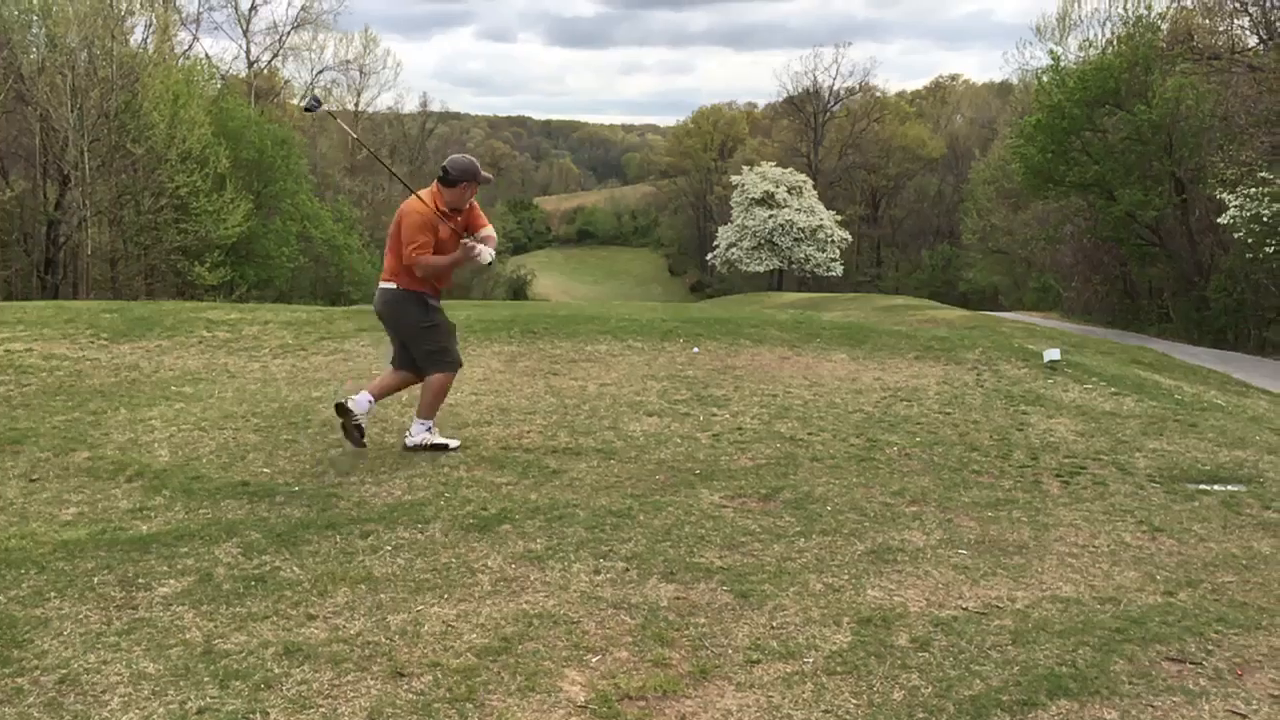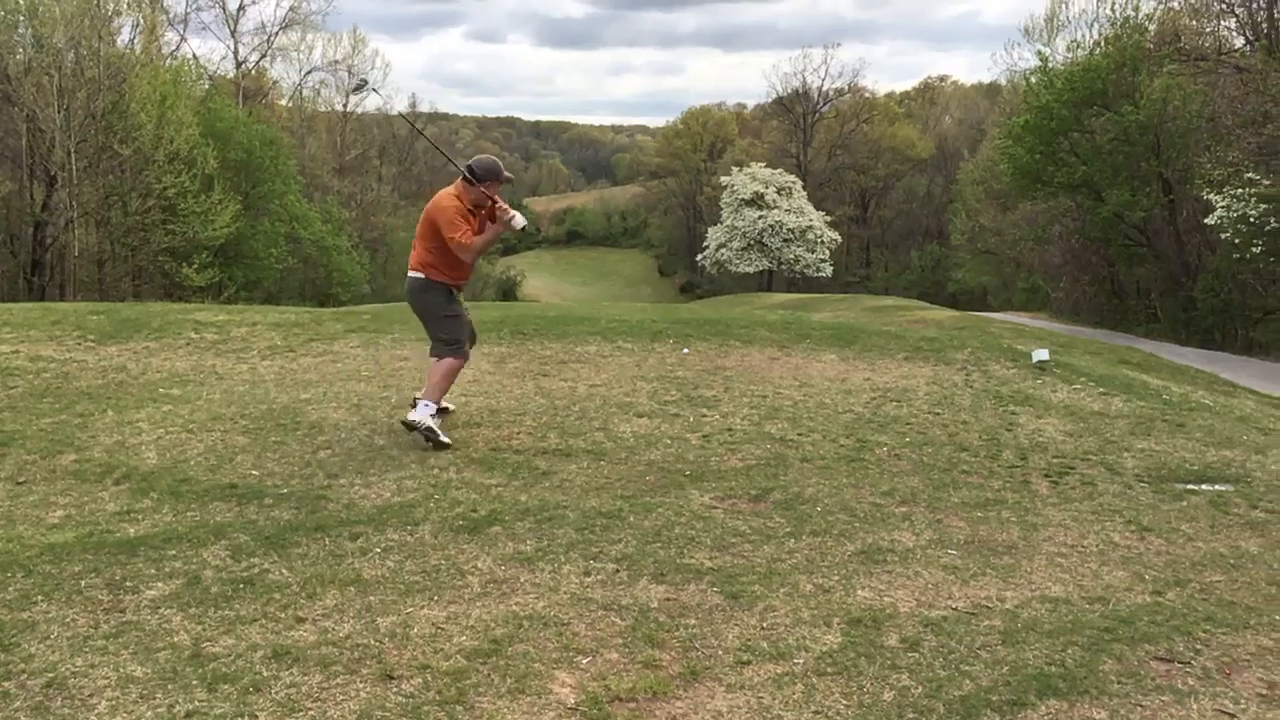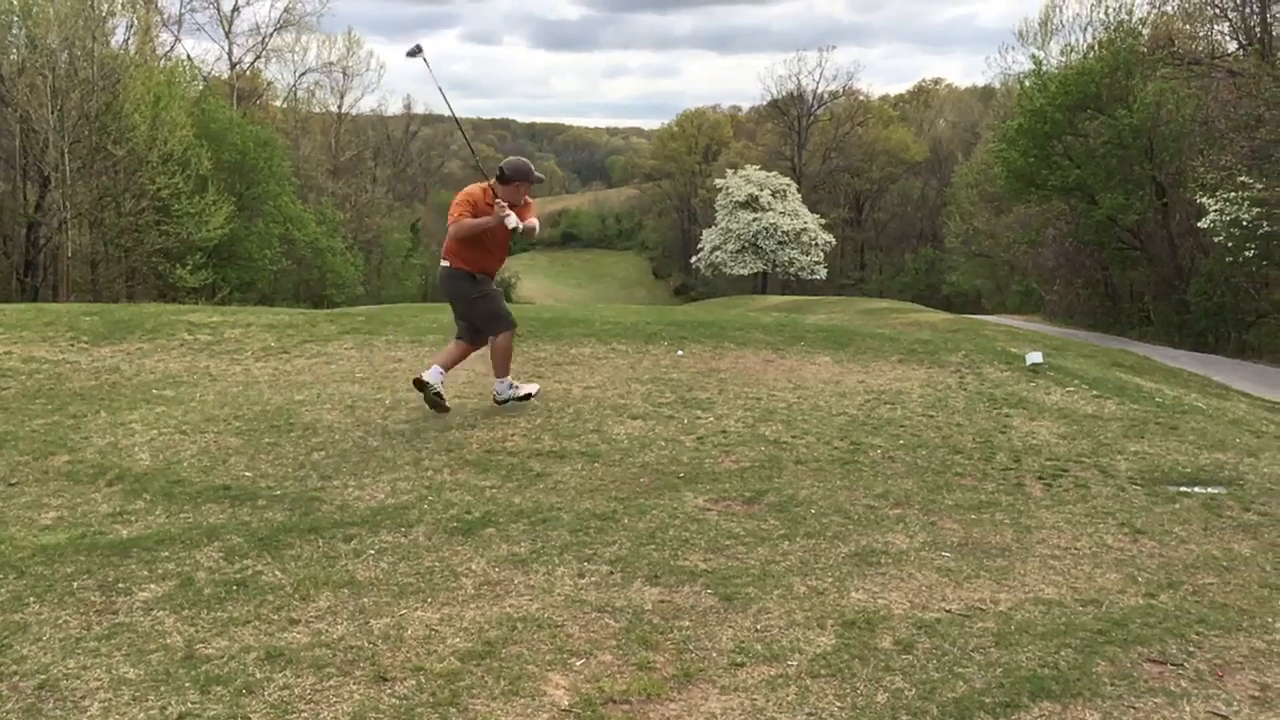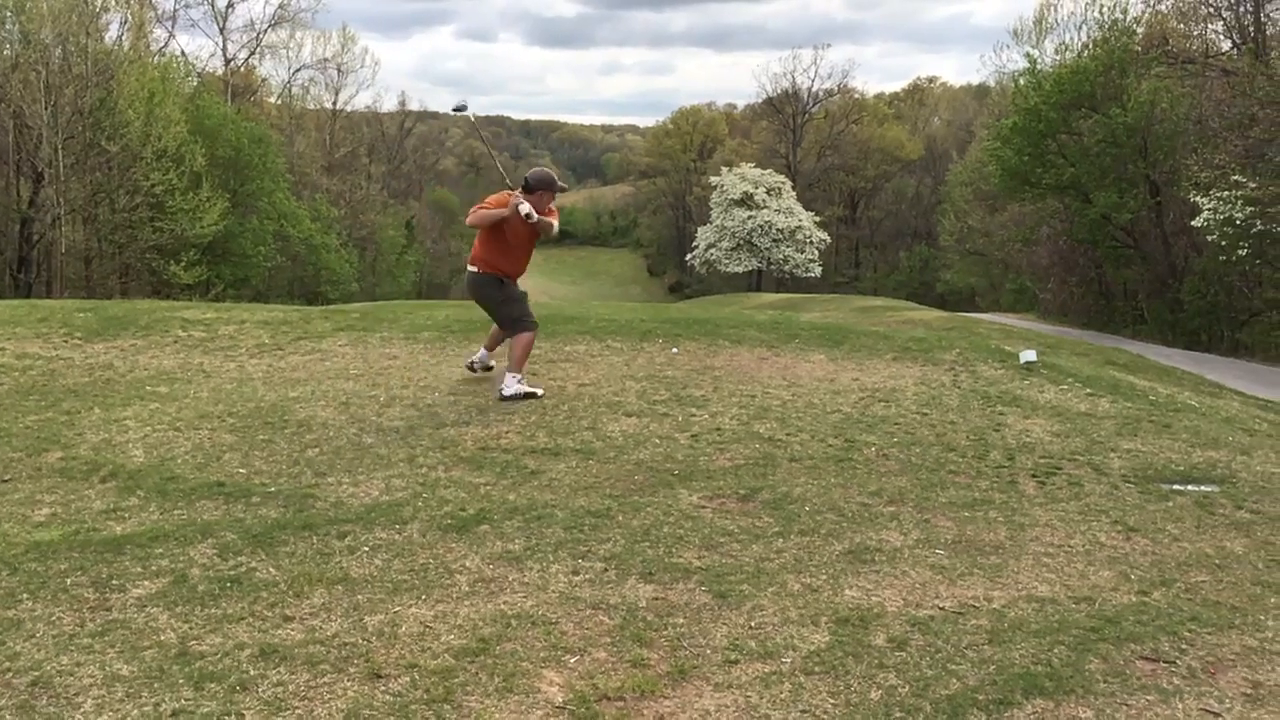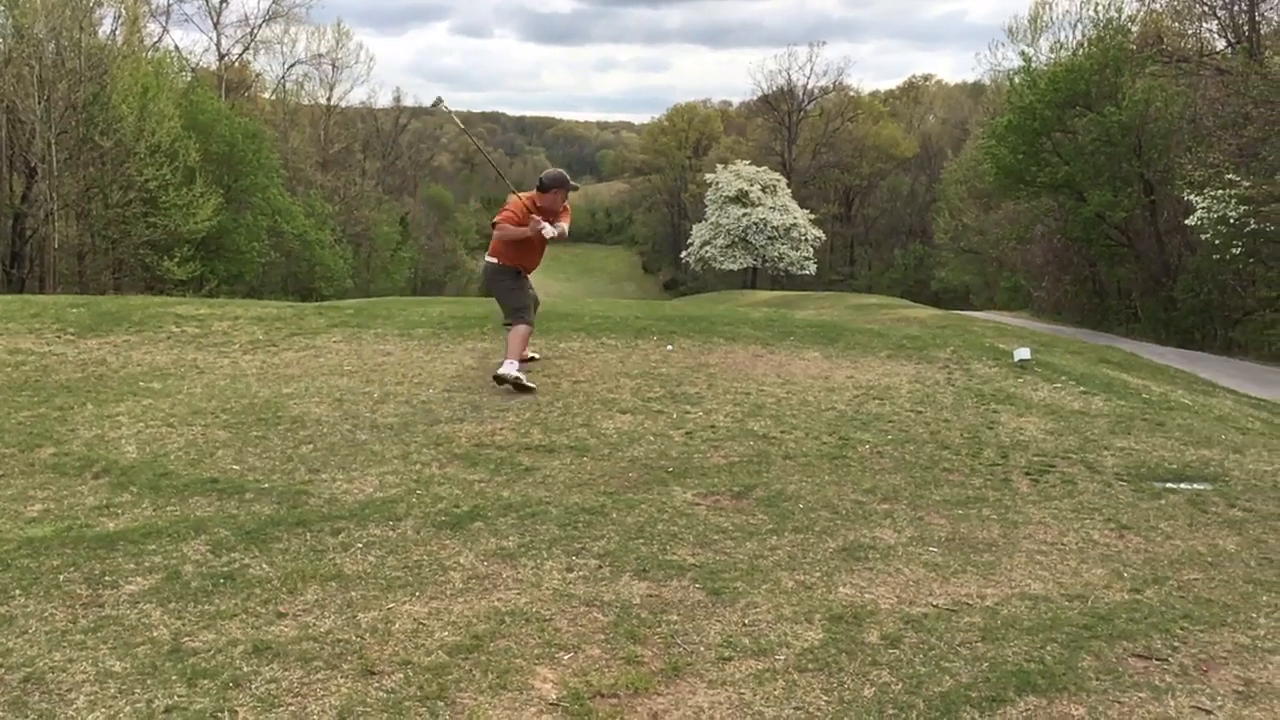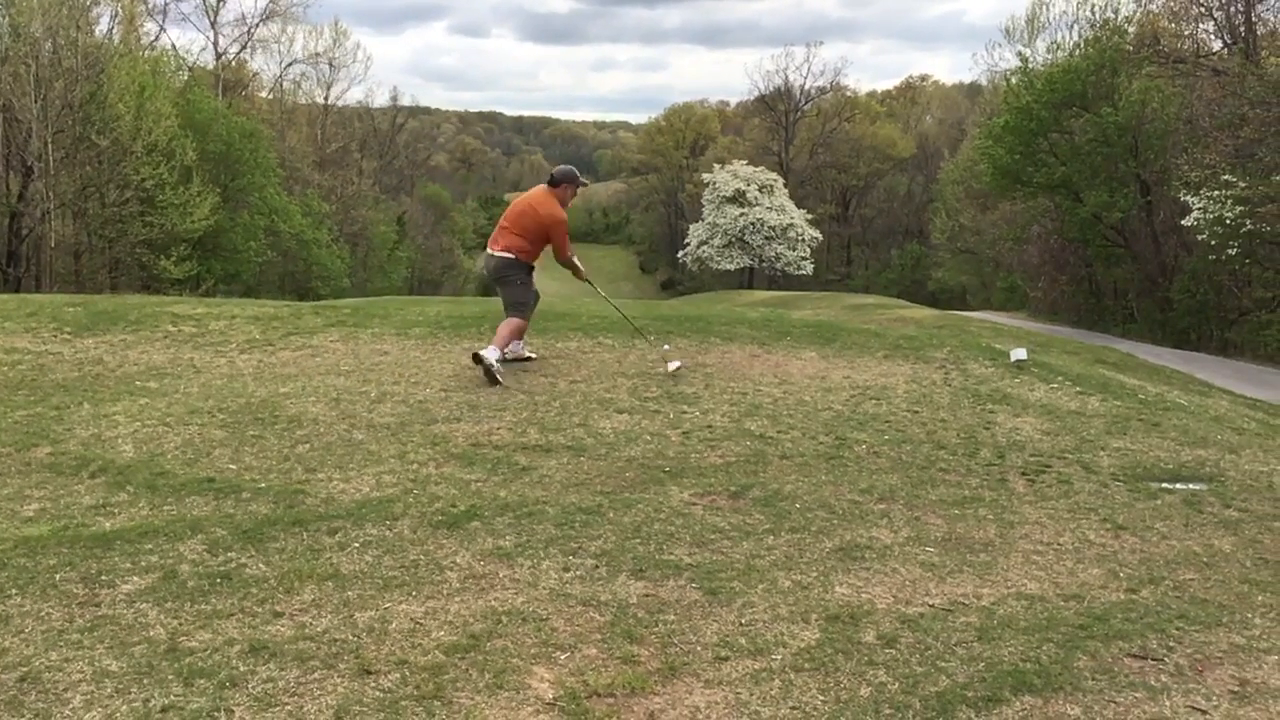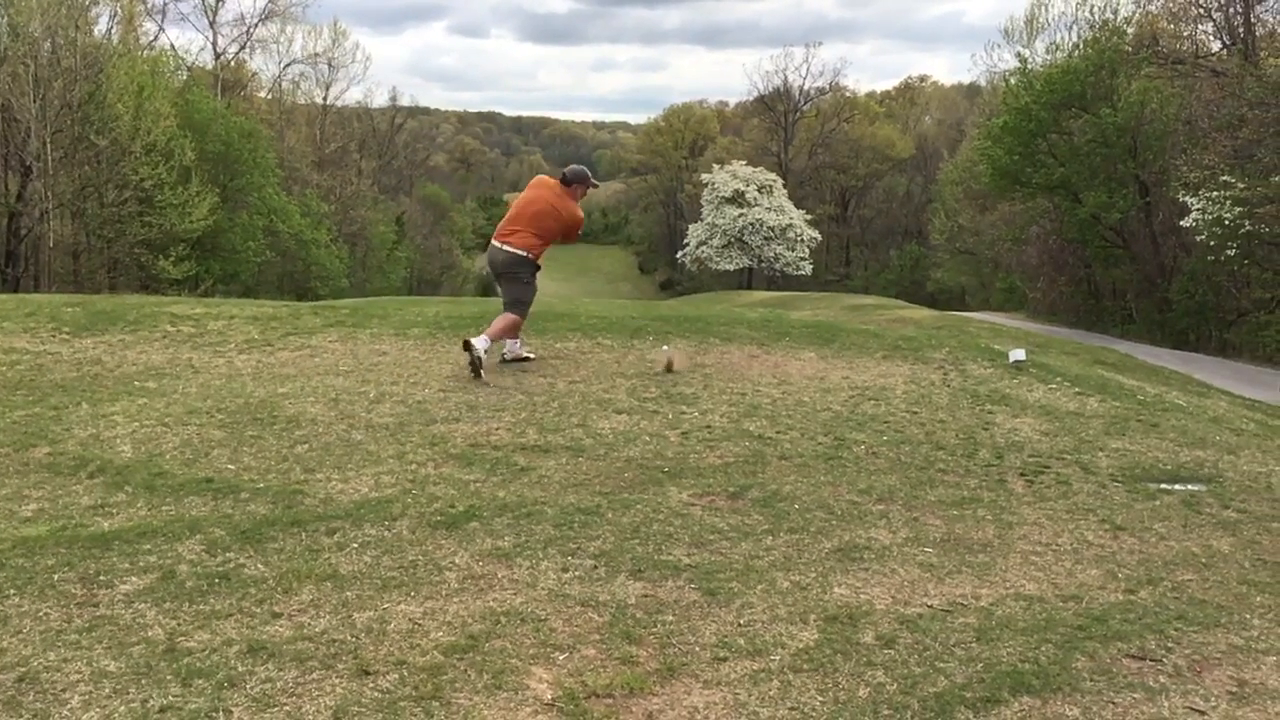
dt=0.2s
person 1, frame 1
left shoulder: (464, 205)
right shoulder: (420, 211)
left elbow: (487, 234)
right elbow: (421, 266)
left wrist: (483, 244)
right wrist: (459, 258)
left hip: (394, 297)
right hip: (408, 298)
left knee: (412, 367)
right knee: (445, 364)
left ankle: (357, 405)
right ankle: (421, 432)
person 1, frame 2
left shoulder: (481, 201)
right shoulder: (448, 205)
left elbow: (509, 216)
right elbow: (469, 253)
left wrist: (510, 217)
right wrist: (498, 228)
left hip: (438, 287)
right hip: (431, 288)
left knee: (462, 339)
right knee: (455, 351)
left ankle: (428, 399)
right ankle: (423, 415)
person 1, frame 3
left shoulder: (520, 201)
right shoulder: (472, 196)
left elbow: (532, 226)
right elbow: (455, 230)
left wrist: (519, 222)
right wrist: (492, 220)
left hip: (475, 276)
right hip: (460, 275)
left knee: (473, 335)
right knee: (502, 326)
left ankle: (432, 377)
right ankle: (503, 388)
person 1, frame 4
left shoulder: (545, 210)
right shoulder: (500, 201)
left elbow: (550, 229)
right elbow: (472, 221)
left wrist: (533, 216)
right wrist: (508, 213)
left hip: (500, 277)
right hip: (486, 278)
left knee: (512, 321)
right knee: (525, 327)
left ankle: (481, 357)
right ankle: (511, 385)
person 1, frame 5
left shoulder: (561, 209)
right shoulder: (520, 205)
left elbow: (563, 230)
right elbow: (499, 232)
left wrist: (552, 229)
right wrist: (528, 231)
left hip: (514, 270)
right hip: (502, 270)
left knee: (529, 304)
right knee: (523, 318)
left ankle: (517, 352)
right ankle: (510, 369)
person 1, frame 6
left shoulder: (541, 191)
right shoulder: (556, 214)
right elbow: (563, 256)
left wrist: (572, 258)
right wrist: (577, 270)
left hip: (496, 257)
right hip: (511, 263)
left knee: (528, 299)
right knee: (518, 313)
left ankle: (514, 348)
right ankle: (491, 354)
person 1, frame 7
left shoulder: (539, 182)
right shoulder: (574, 215)
right elbow: (567, 239)
left hip: (495, 250)
right hip: (518, 259)
left knee: (518, 299)
right knee: (515, 311)
left ankle: (513, 348)
right ankle: (480, 344)
